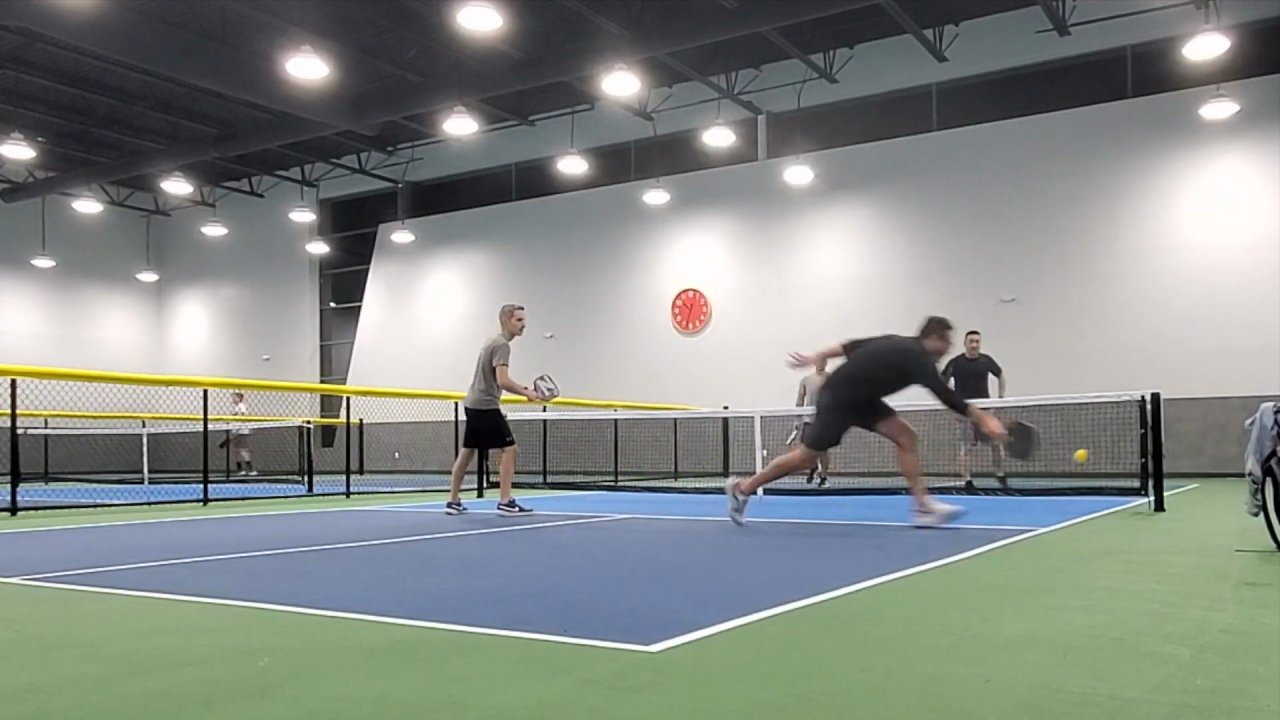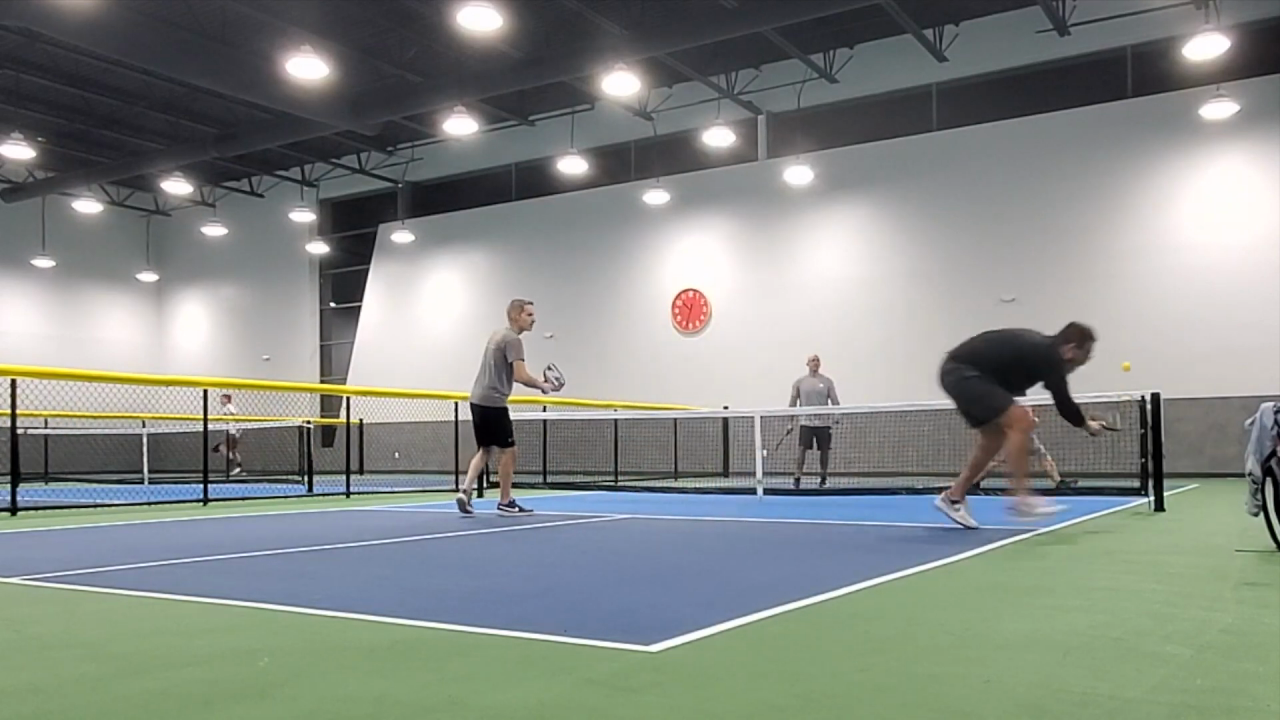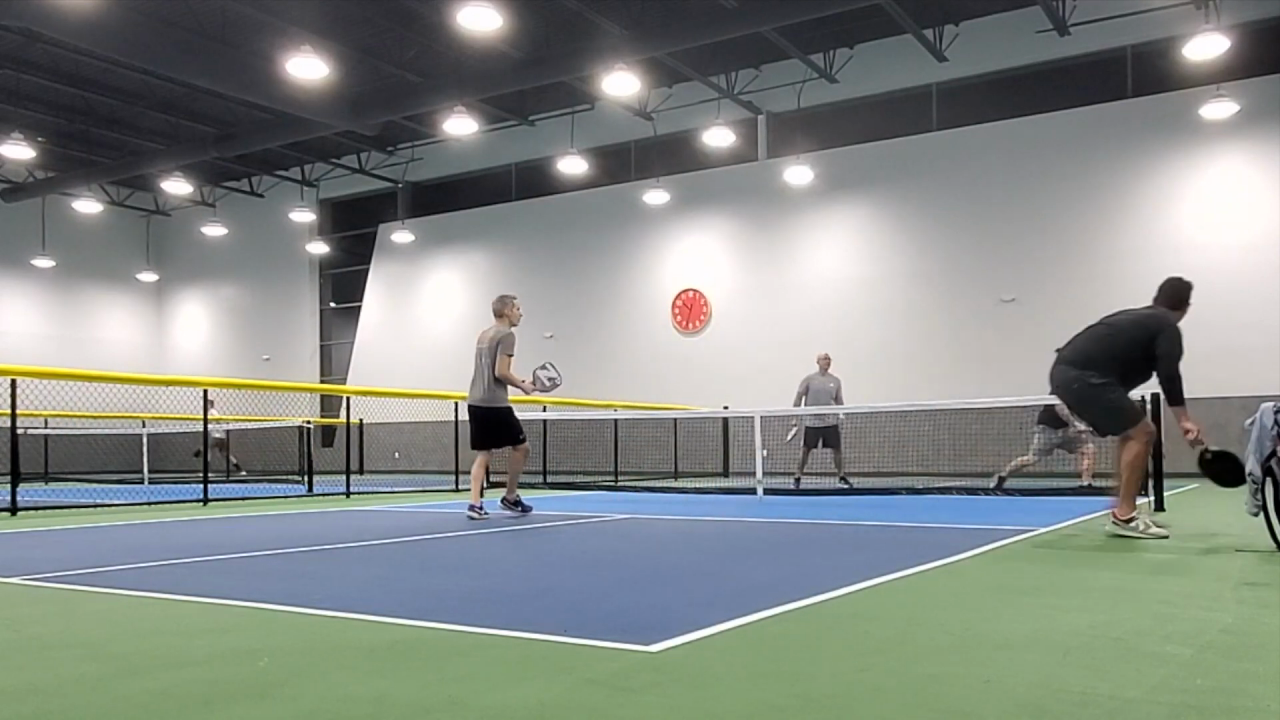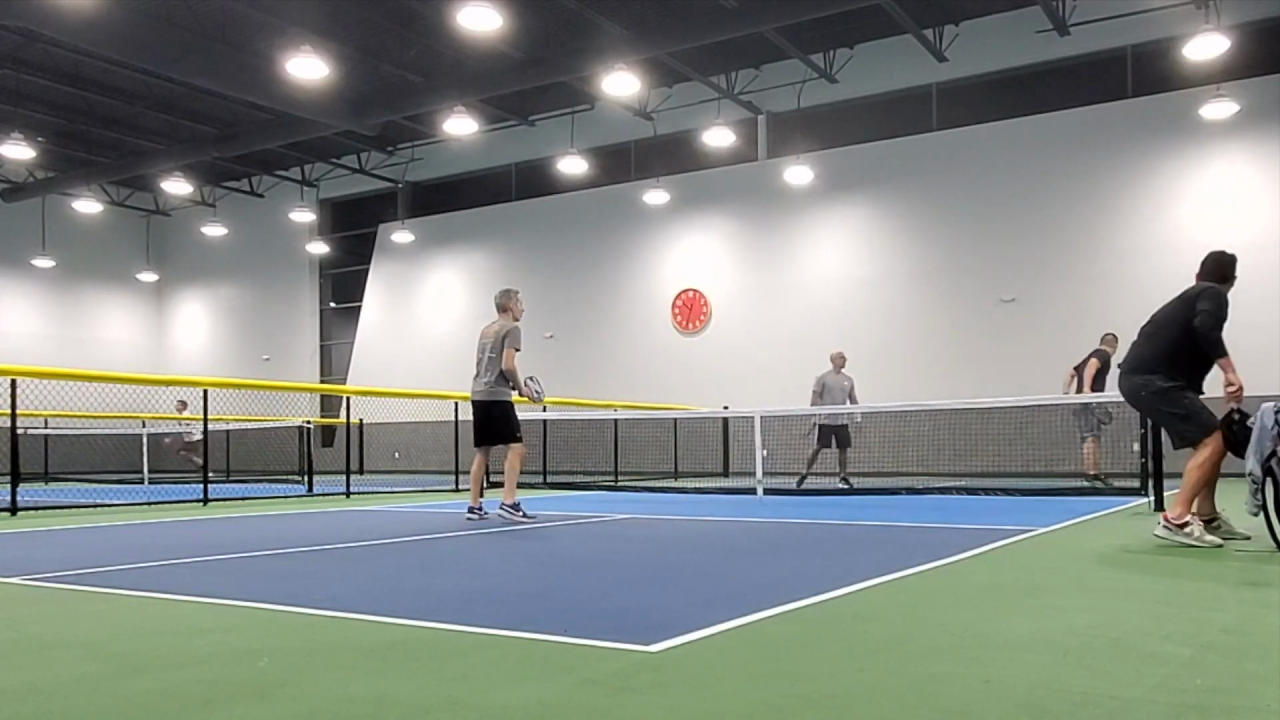
dt=0.3s
person 1, frame 1
left shoulder: (897, 345)
right shoulder: (917, 358)
left elbow: (850, 346)
right elbow: (943, 392)
left wrist: (814, 358)
right wrist: (982, 419)
left hip: (858, 398)
right hip: (838, 397)
left knee: (906, 437)
right knee: (806, 456)
left ankle: (924, 506)
right ankle: (741, 489)
person 1, frame 2
left shoulder: (1037, 346)
right shoulder: (1049, 357)
right elbow: (1065, 406)
right wrist: (1088, 425)
left hip: (960, 370)
right hip: (960, 372)
left knee: (994, 437)
right knee: (1022, 422)
left ankle: (954, 498)
right ankle: (1022, 496)
person 1, frame 3
left shoulder: (1129, 316)
right shoulder: (1169, 329)
left elbow: (1084, 340)
right elbow: (1169, 373)
right wrist: (1185, 419)
left hip: (1065, 372)
right hip: (1082, 378)
left knee: (1133, 435)
right knee: (1142, 434)
left ankle: (1123, 508)
right ankle: (1123, 516)
person 1, frame 4
left shoulder: (1184, 300)
right shoulder: (1213, 296)
right elbow: (1206, 328)
right wrist: (1230, 372)
left hip: (1138, 379)
right hip: (1153, 382)
left knee: (1209, 437)
right knee: (1215, 440)
left ankle: (1207, 518)
right ankle: (1176, 519)
person 2, frame 1
left shoulder: (494, 341)
right shoulder: (501, 345)
right elbow: (503, 382)
left wrist: (525, 389)
right wrist: (527, 393)
left hip: (473, 404)
right hip: (486, 406)
left knee: (467, 452)
right knee: (509, 449)
left ankle: (453, 502)
right ankle: (506, 502)
person 2, frame 2
left shoulder: (497, 335)
right shoulder: (512, 340)
right elbow: (521, 376)
left wrist: (537, 382)
right wrist: (542, 385)
left hip: (478, 400)
right hip: (493, 402)
left knee: (486, 451)
right knee: (508, 451)
left ankle: (465, 490)
right ankle: (505, 502)
person 2, frame 3
left shoulder: (484, 335)
right shoulder: (506, 335)
right elbow: (501, 372)
left wrist: (518, 382)
right wrist: (522, 386)
left hip: (475, 402)
right hip: (495, 403)
left knee: (483, 454)
right knee: (521, 447)
left ankle: (475, 504)
right ankle: (511, 497)
person 2, frame 4
left shoulder: (486, 330)
right shoulder: (511, 329)
right elbow: (507, 366)
left wrist: (513, 385)
right wrist: (519, 386)
left hip: (479, 397)
right hip: (497, 398)
left knee: (482, 452)
right knee: (516, 448)
left ankle: (474, 505)
right ankle: (508, 502)
